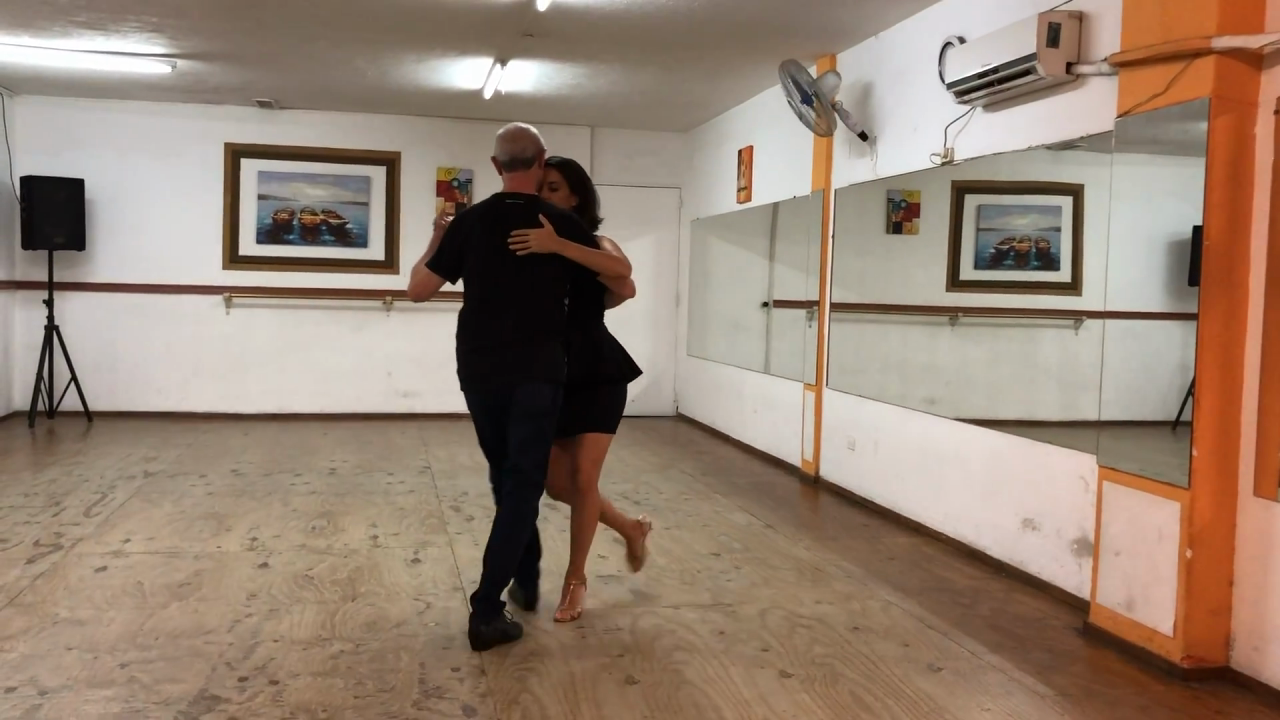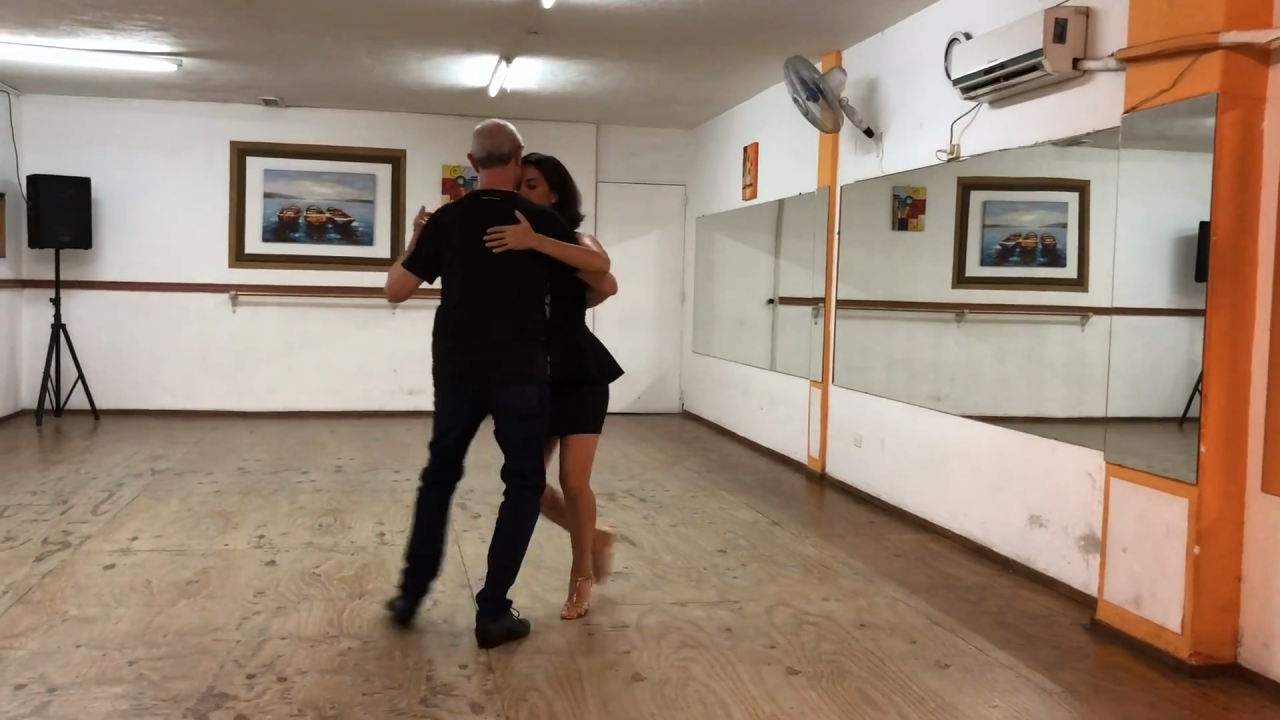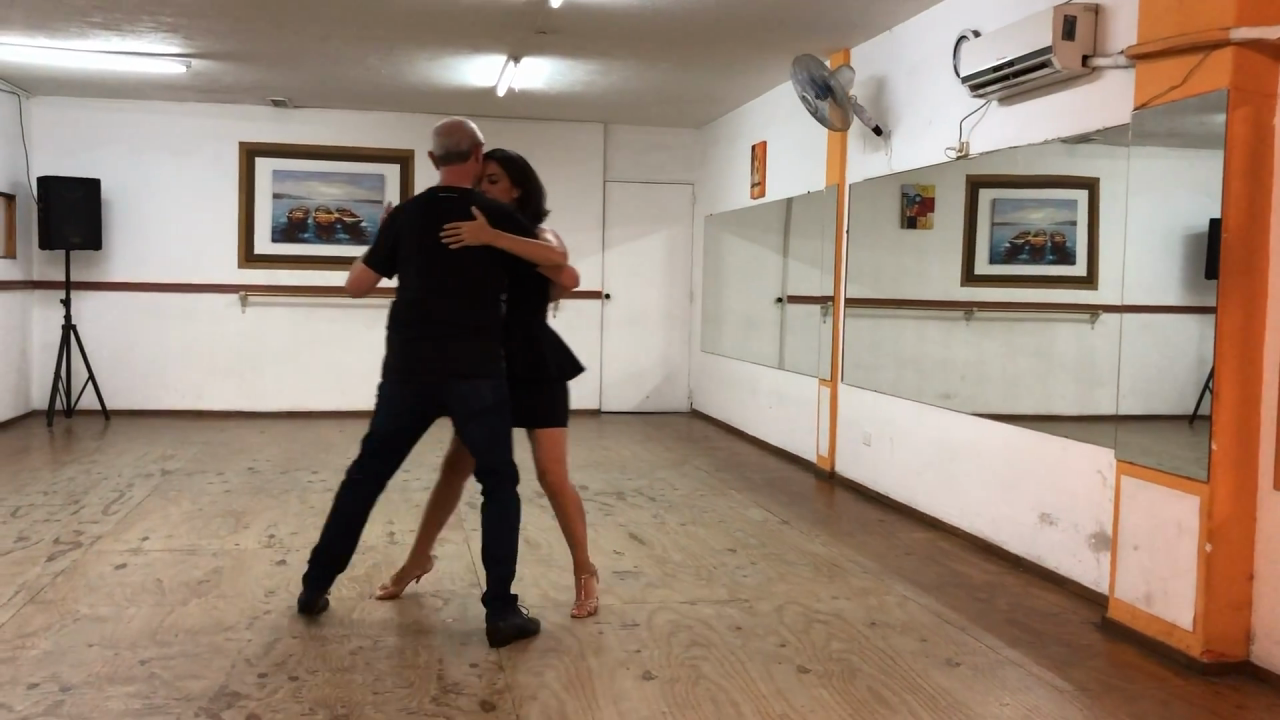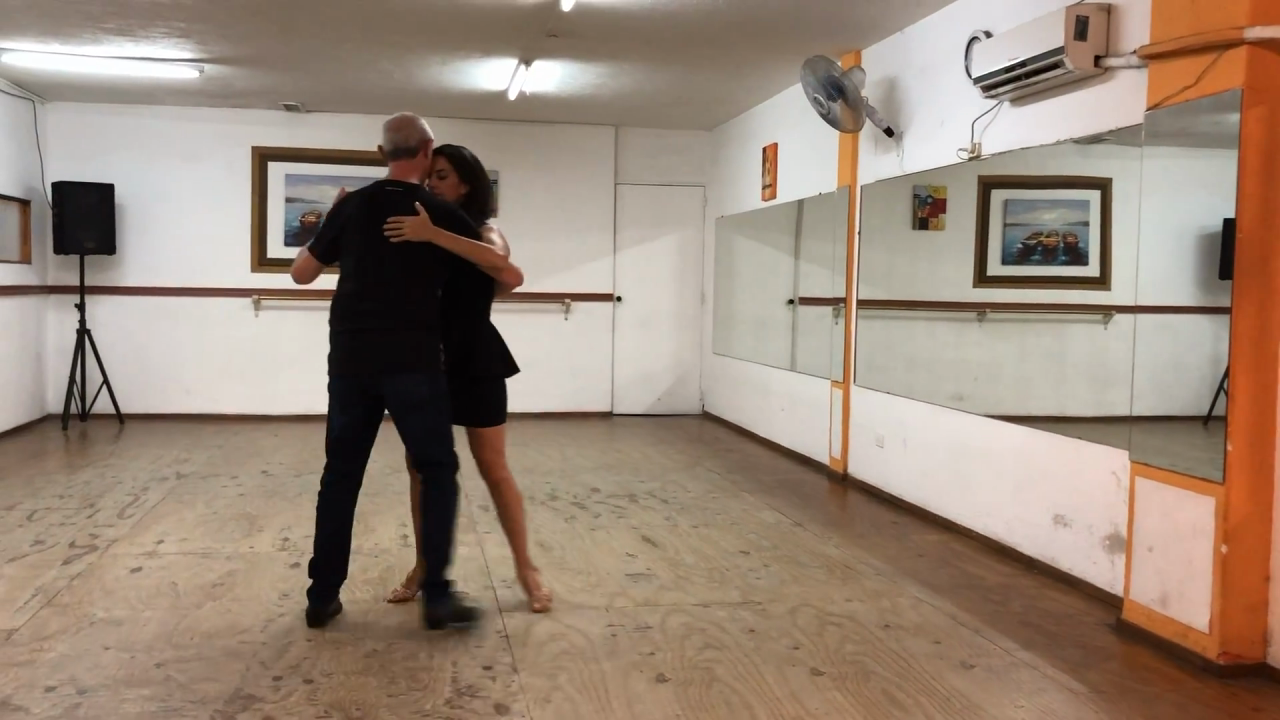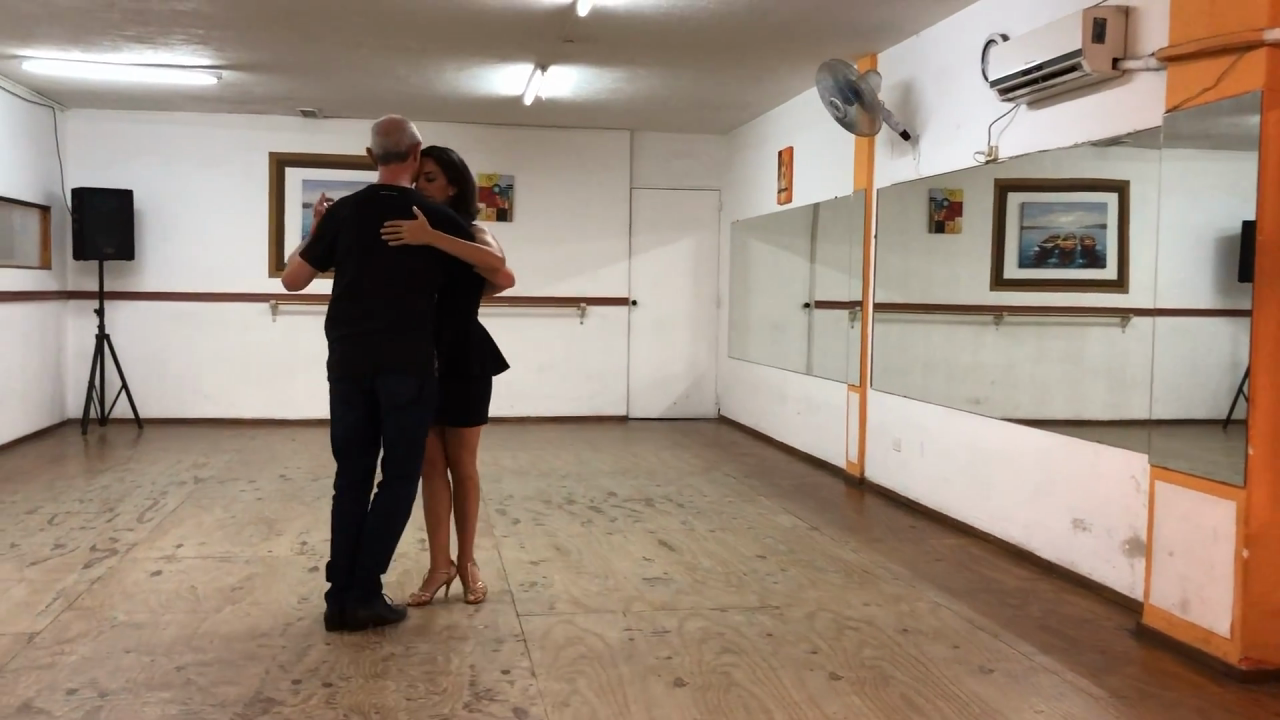
dt=0.3s
person 1, frame 1
left shoulder: (469, 222)
right shoulder: (562, 225)
left elbow: (418, 290)
left wrist: (436, 240)
left hip: (478, 371)
right hip: (537, 372)
left knee: (505, 476)
right knee: (524, 483)
left ankle: (523, 578)
right ankle: (487, 611)
person 1, frame 2
left shoulder: (447, 220)
right shoulder: (543, 222)
left elbow: (396, 290)
left wrist: (415, 241)
left hip: (457, 372)
right hip: (521, 374)
left knee: (439, 477)
right knee: (524, 485)
left ankle: (413, 593)
right ankle: (493, 610)
person 1, frame 3
left shoulder: (405, 216)
right shoulder: (500, 219)
left elbow: (356, 284)
left wrist: (380, 244)
left hip: (408, 371)
right hip: (474, 372)
left knee: (367, 472)
right knee: (498, 484)
left ankle: (315, 585)
right ankle: (501, 608)
person 1, frame 4
left shoulder: (351, 208)
right shoulder: (443, 215)
left elbow: (301, 273)
left hip: (350, 362)
right hip: (413, 365)
left knee: (341, 474)
right knee: (438, 472)
left ankle: (322, 595)
right ankle: (437, 593)
person 1, frame 5
left shoulder: (343, 212)
right shoulder: (438, 219)
left elbow: (292, 280)
left wrist: (317, 232)
right wrist: (476, 234)
left hip: (348, 365)
right hip: (407, 367)
left knee: (351, 476)
right knee: (399, 477)
left ankle: (339, 595)
right ankle: (363, 595)
person 2, frame 1
left shoulder: (595, 246)
right shoulder: (526, 246)
left elbow: (622, 273)
left wrist: (558, 245)
left hip: (598, 373)
left knee: (583, 478)
right knee: (558, 482)
left ankle: (575, 579)
right ankle: (629, 527)
person 2, frame 2
left shoulder: (575, 243)
right shoulder: (507, 247)
left elbow: (600, 267)
left wrist: (535, 241)
left hip: (579, 374)
left knee: (573, 480)
left ankle: (581, 575)
right ankle: (594, 539)
person 2, frame 3
left shoulder: (541, 239)
right shoulder: (471, 242)
left elbow: (559, 266)
left wrist: (491, 237)
left hip: (536, 367)
left knee: (553, 477)
right knee: (455, 468)
left ankle: (584, 572)
right ankle: (418, 559)
person 2, frame 4
left shoulder: (484, 234)
right shoulder: (421, 234)
left elbow: (497, 263)
left wrist: (432, 234)
left hip: (476, 363)
left knee: (493, 469)
right knee: (420, 463)
left ankle: (526, 565)
right ankle: (427, 563)
person 2, frame 5
left shoulder: (471, 235)
right shoulder: (407, 237)
left elbow: (498, 269)
left wrist: (431, 238)
left hip: (464, 361)
left knee: (461, 465)
right knee: (431, 463)
left ankle: (467, 561)
right ankle: (440, 565)
